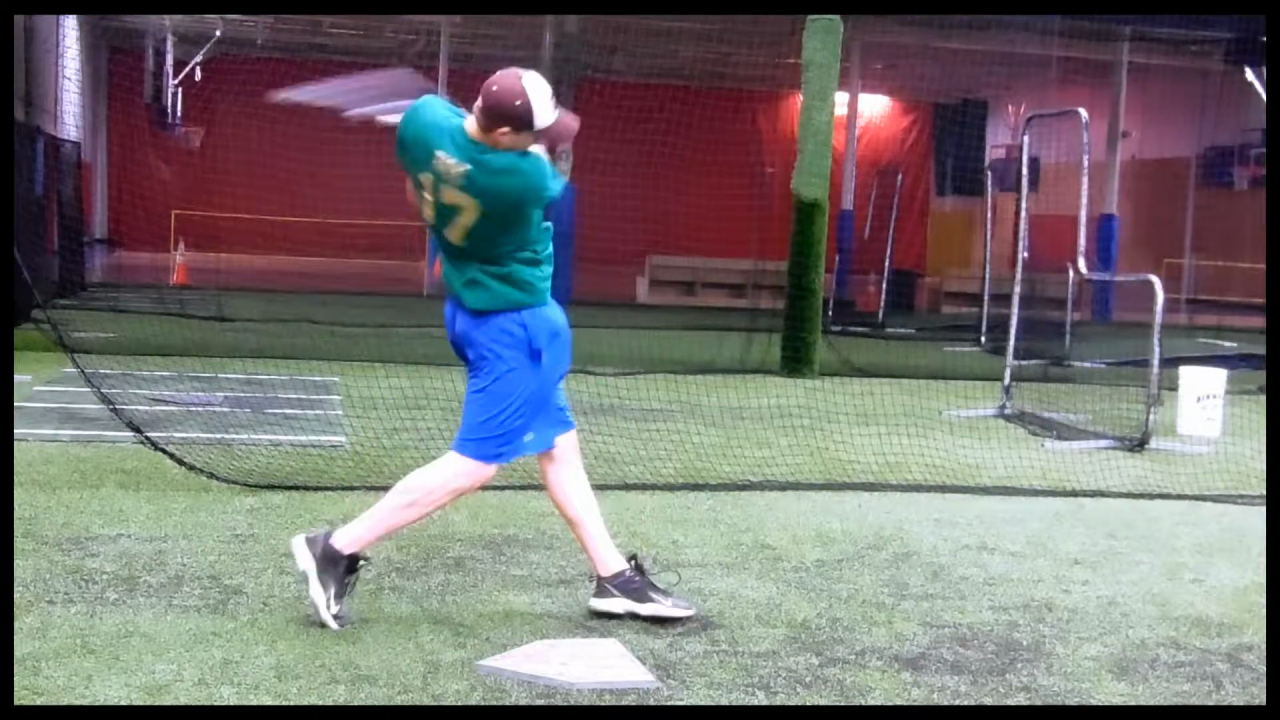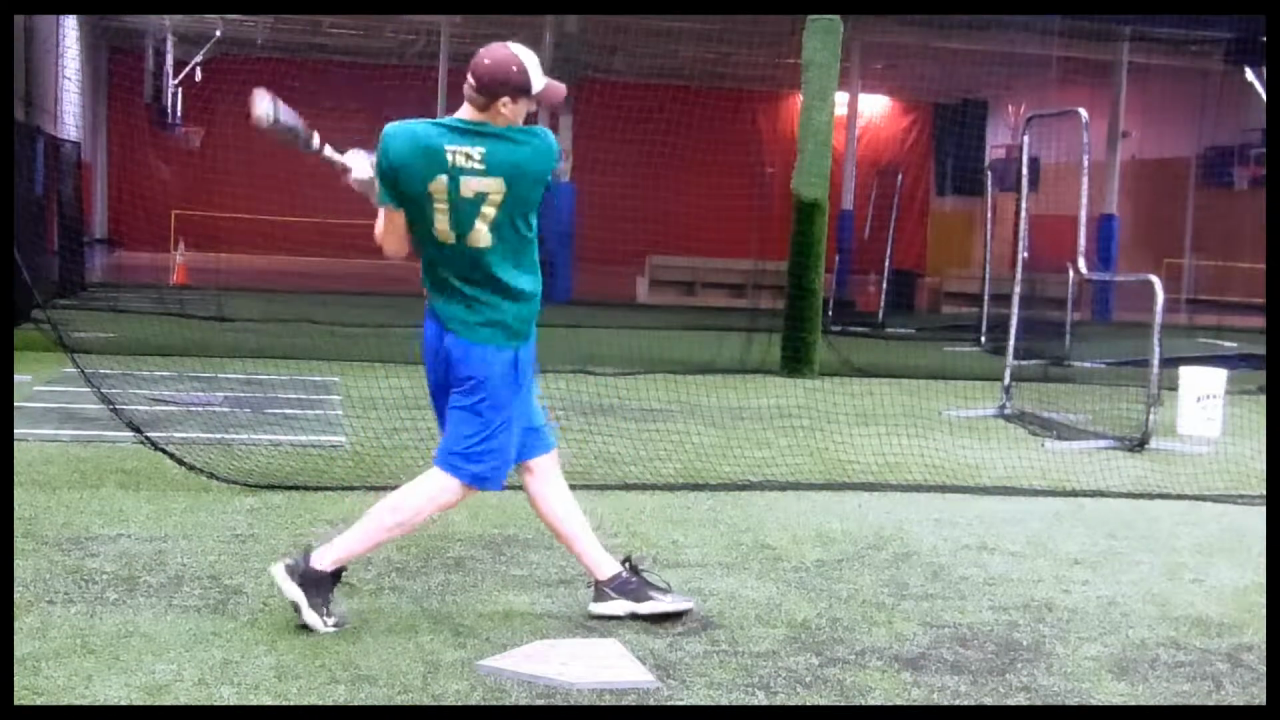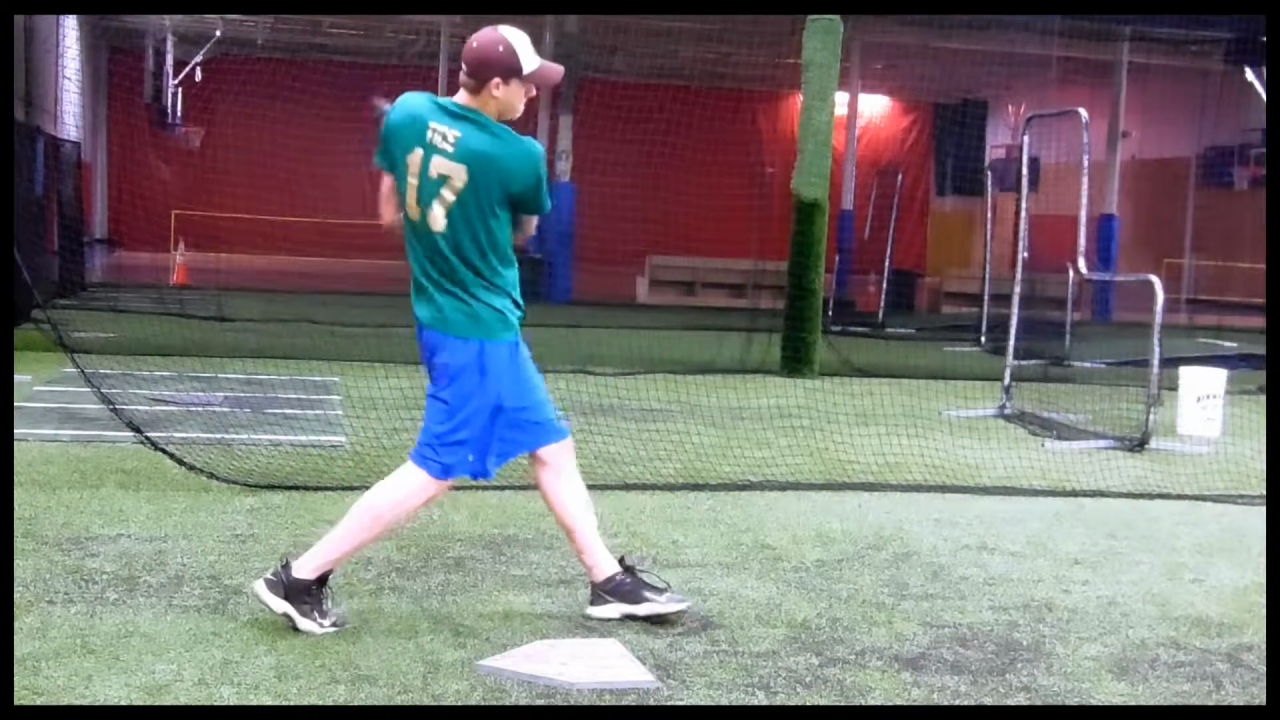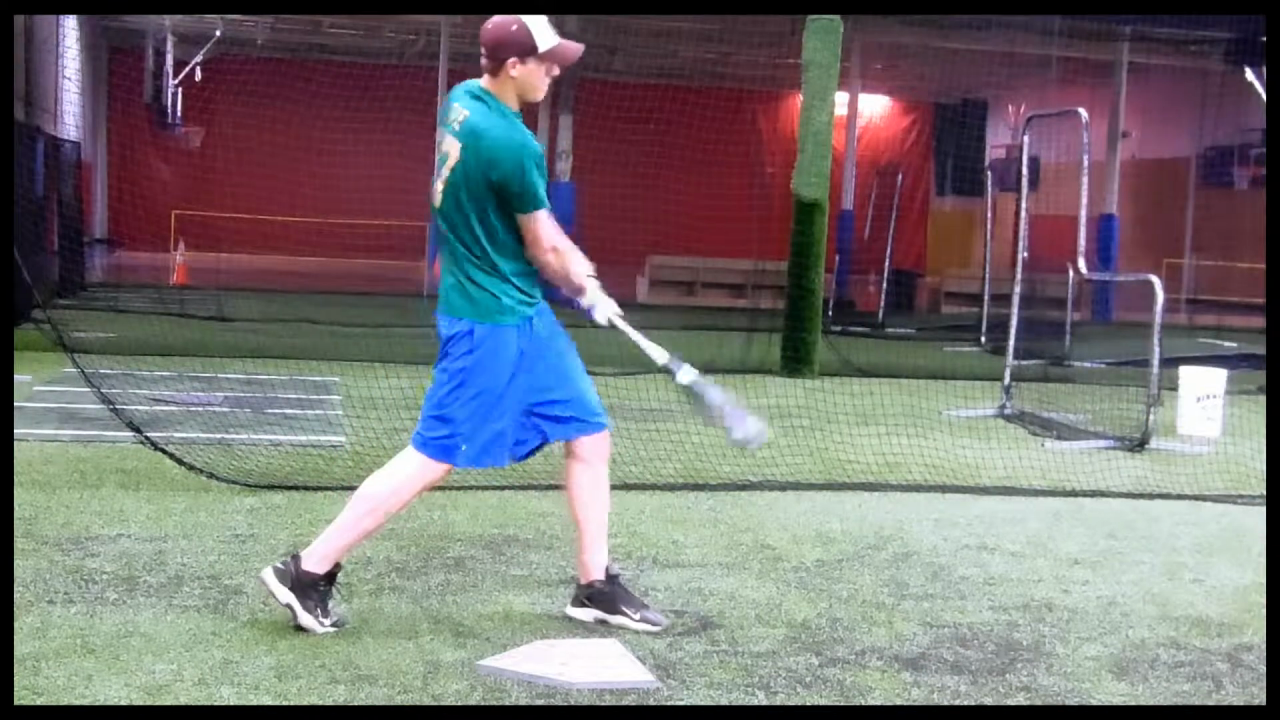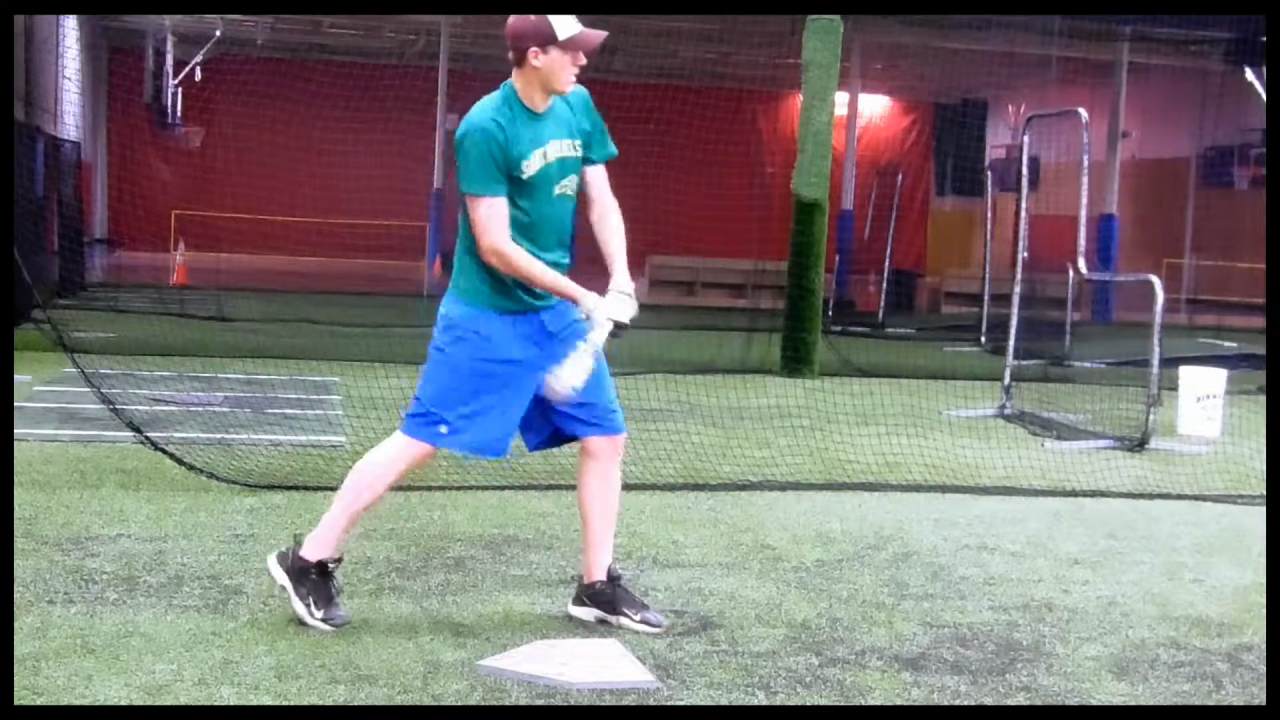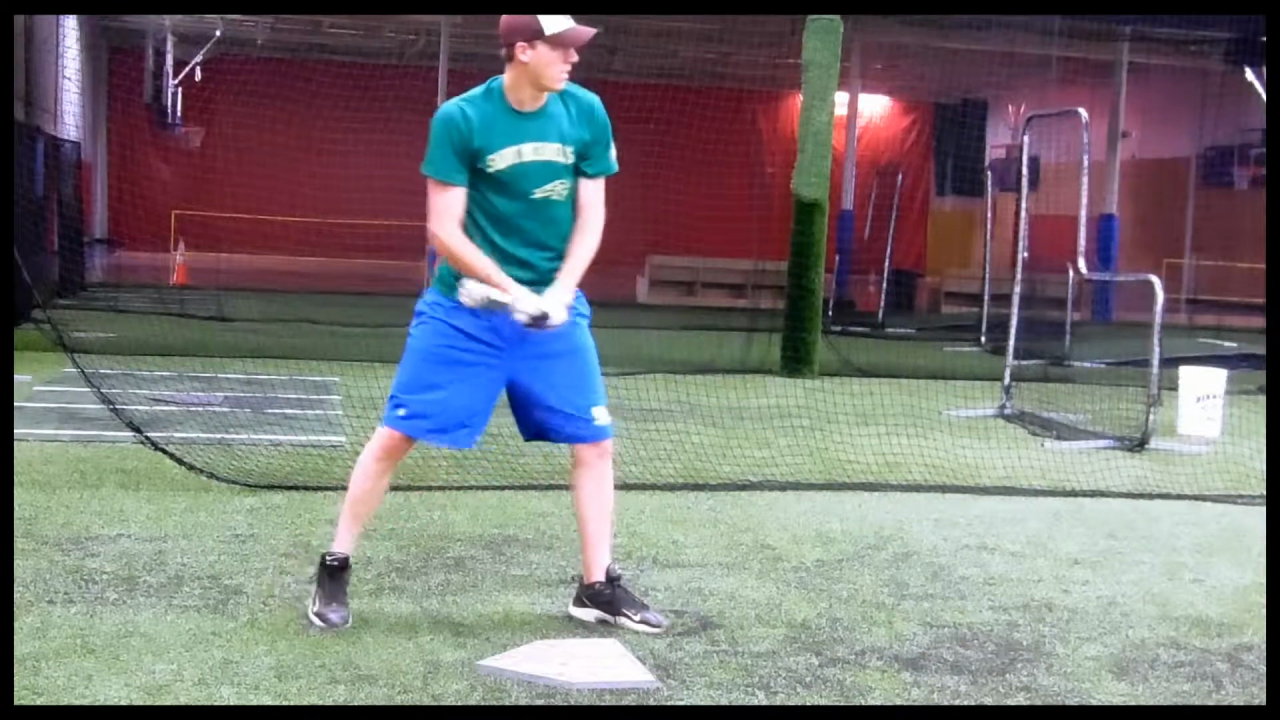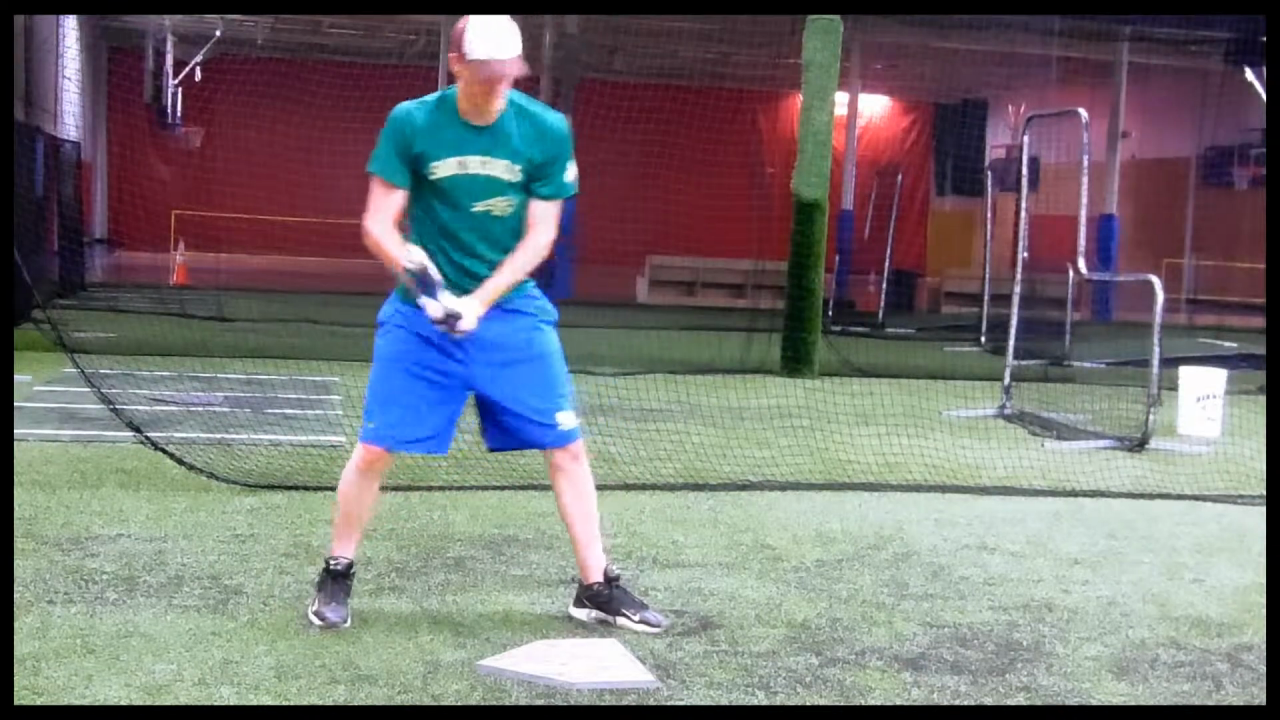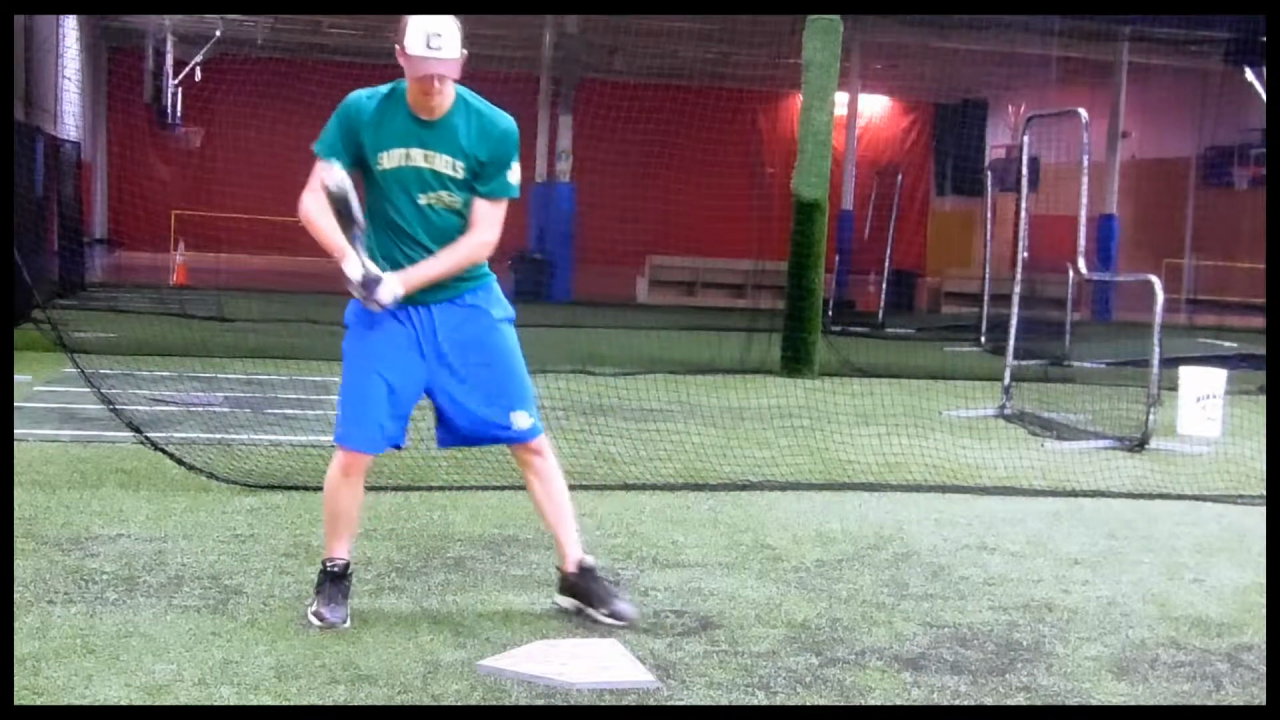
dt=0.2s
person 1, frame 1
left shoulder: (422, 116)
right shoulder: (525, 175)
left hip: (469, 310)
right hip: (519, 322)
left knee: (557, 441)
right knee: (477, 460)
left ankle: (615, 577)
right ankle: (336, 549)
person 1, frame 2
left shoulder: (400, 142)
right shoulder: (538, 150)
left elbow: (392, 248)
left hip: (447, 328)
right hip: (499, 339)
left knee: (538, 458)
right knee: (458, 477)
left ankle: (613, 580)
right ankle: (316, 568)
person 1, frame 3
left shoulder: (404, 113)
right shoulder: (520, 158)
left elbow: (390, 215)
left hip: (486, 326)
right hip: (475, 333)
left knee: (550, 446)
right knee: (434, 470)
left ankle: (608, 580)
right ankle: (299, 578)
person 1, frame 4
left shoulder: (463, 99)
right shoulder: (508, 142)
right elbow: (543, 250)
left wrist: (577, 261)
right wrist: (586, 288)
left hip: (524, 315)
right hip: (487, 322)
left knee: (591, 436)
right knee: (432, 457)
left ankle: (595, 585)
right ankle: (307, 570)
person 1, frame 5
left shoulder: (579, 106)
right shoulder: (483, 130)
left elbow: (600, 198)
right elbow: (493, 244)
left wrist: (620, 278)
right wrist: (579, 294)
left hip: (560, 311)
right hip: (486, 314)
left knee: (605, 438)
right knee: (416, 441)
left ankle: (597, 585)
right ankle: (309, 561)
person 1, frame 6
left shoulder: (587, 114)
right shoulder: (460, 119)
left elbow: (590, 216)
right elbow: (443, 228)
left wrist: (556, 291)
right wrist: (507, 290)
left hip: (553, 304)
right hip: (462, 306)
left knee: (593, 443)
right knee: (395, 435)
left ankle: (598, 586)
right ankle: (334, 566)
person 1, frame 7
left shoulder: (548, 131)
right shoulder: (410, 123)
left elbow: (539, 236)
right elbow: (379, 223)
left wrist: (483, 299)
right wrist: (419, 287)
left hip: (512, 310)
right hip: (424, 315)
left knee: (564, 446)
right knee: (375, 450)
left ankle: (598, 586)
right ankle: (337, 573)
person 1, frame 8
left shoulder: (494, 129)
right shoulder: (360, 112)
left elbow: (483, 239)
right elbow: (312, 202)
left wrist: (404, 280)
right wrist: (350, 259)
left hip: (468, 305)
right hip: (382, 309)
left knee: (530, 439)
right knee: (355, 450)
left ankle: (578, 575)
right ankle: (334, 576)
